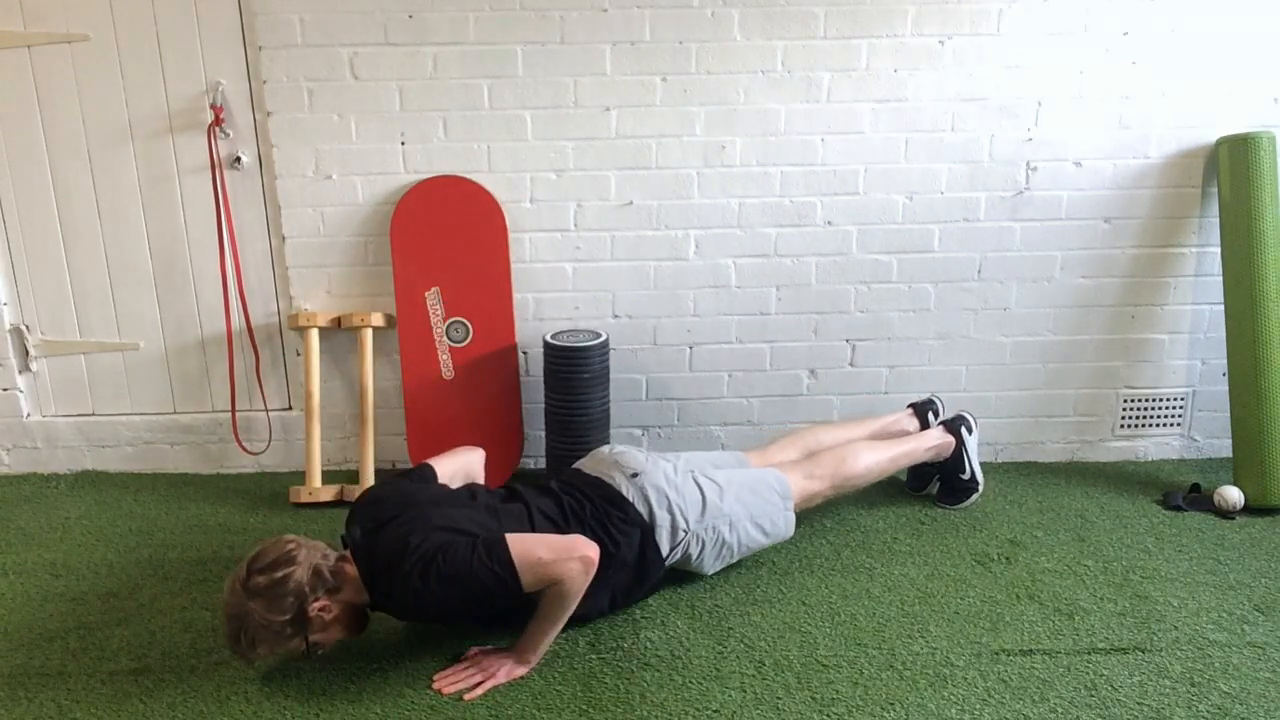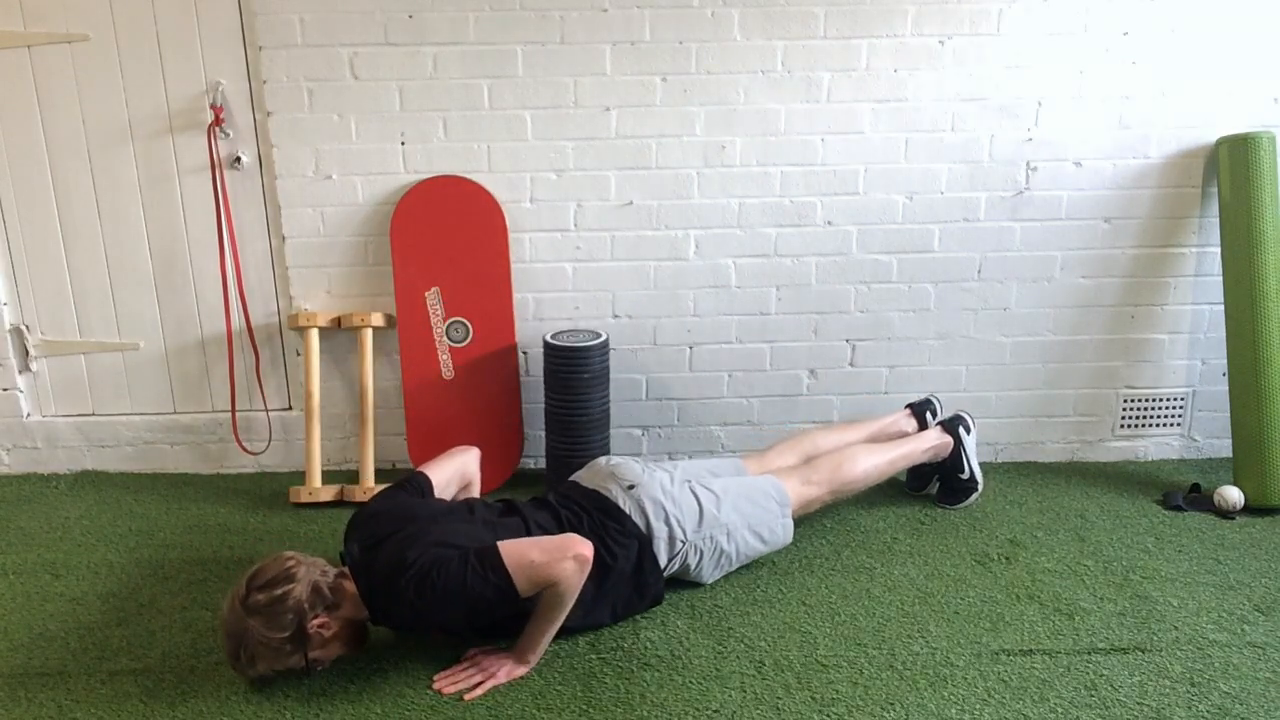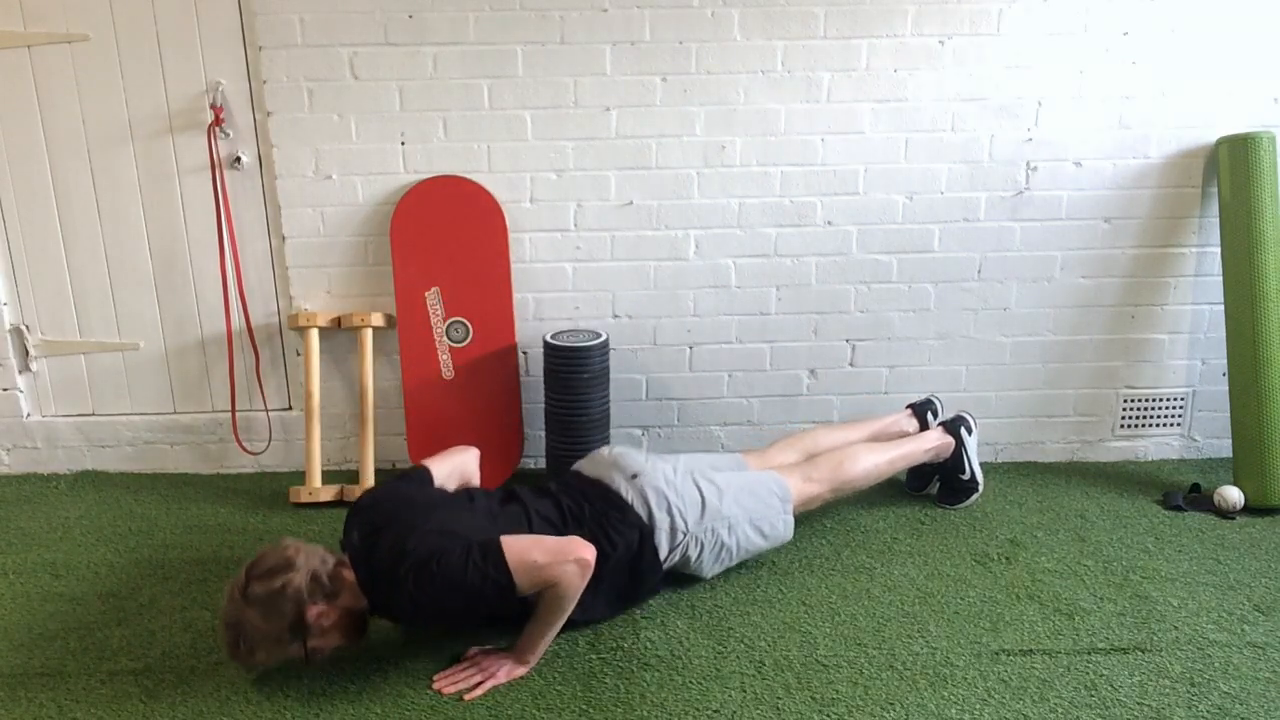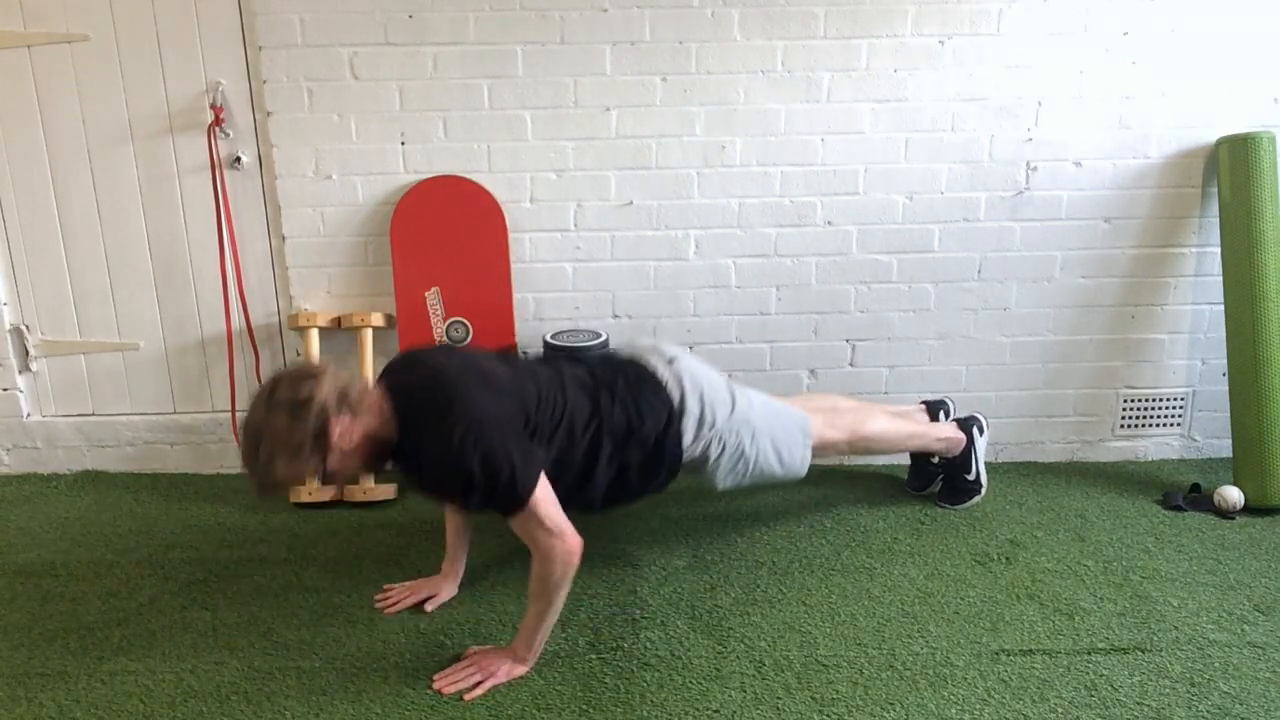
dt=0.4s
person 1, frame 1
left shoulder: (418, 573)
right shoulder: (376, 514)
left elbow: (576, 559)
right elbow: (469, 456)
left wrist: (521, 657)
left hip: (650, 521)
right hip: (611, 476)
left knee: (804, 483)
right knee: (770, 464)
left ankle: (943, 441)
right ankle: (915, 418)
person 1, frame 2
left shoulder: (417, 589)
right shoulder: (374, 528)
left elbow: (571, 555)
right elbow: (465, 456)
left wrist: (521, 655)
left hip: (649, 532)
right hip: (611, 486)
left knee: (803, 489)
right knee: (772, 469)
left ankle: (941, 441)
right ankle: (913, 420)
person 1, frame 3
left shoulder: (415, 575)
right shoulder: (372, 520)
left elbow: (574, 559)
right elbow: (463, 457)
left wrist: (521, 657)
left hip: (647, 522)
right hip: (611, 478)
left knee: (803, 485)
right knee: (771, 464)
left ankle: (943, 444)
right ankle: (914, 419)
person 1, frame 4
left shoulder: (457, 428)
right shoulder: (397, 392)
left elbow: (561, 544)
left wrist: (520, 654)
right wrist: (451, 572)
left hip: (671, 411)
right hip: (637, 381)
left knee: (826, 434)
right knee: (795, 421)
left ankle: (954, 438)
right ankle: (926, 414)
